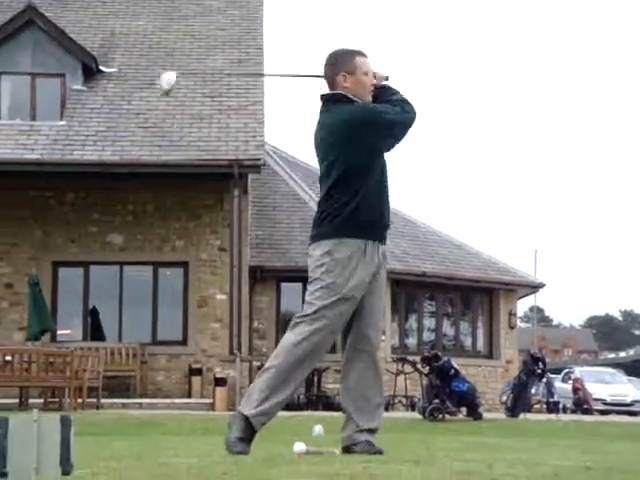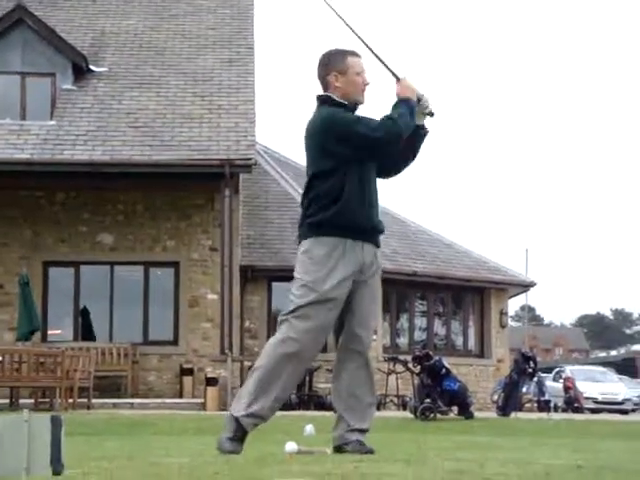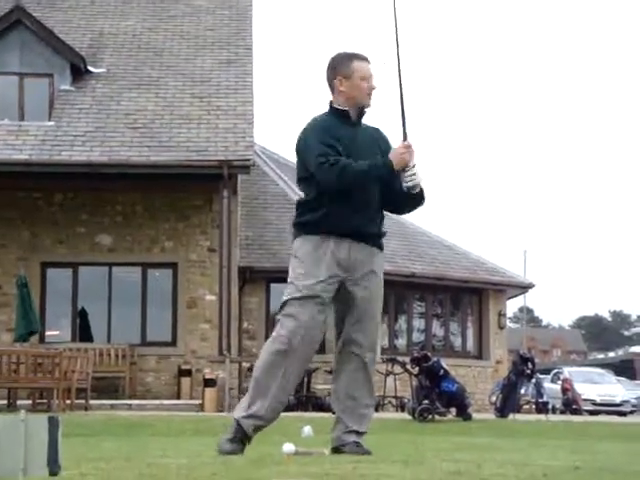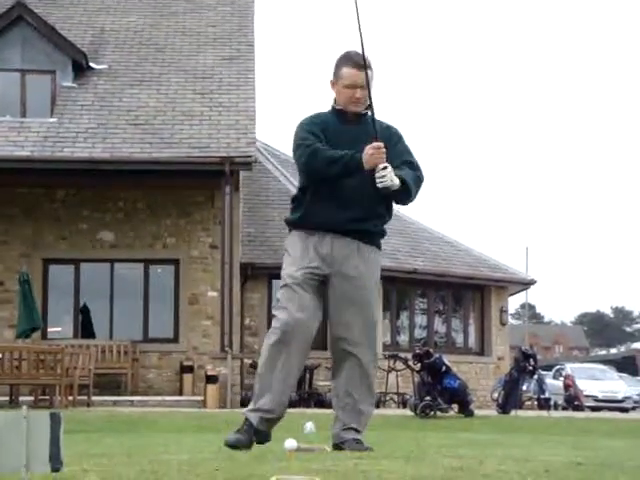
dt=0.3s
person 1, frame 1
left shoulder: (343, 119)
right shoulder: (351, 117)
left elbow: (389, 124)
right elbow: (402, 116)
left wrist: (380, 92)
right wrist: (386, 90)
left hip: (370, 246)
right hip: (342, 245)
left knee: (365, 343)
right knee: (309, 334)
left ankle: (359, 432)
right ankle: (248, 417)
person 1, frame 2
left shoulder: (352, 125)
right shoulder: (328, 121)
left elbow: (390, 162)
right elbow: (386, 135)
left wrist: (417, 121)
right wrist: (406, 102)
left hip: (364, 247)
right hip: (328, 244)
left knee: (357, 344)
right knee: (297, 334)
left ankle: (351, 431)
right ankle: (241, 418)
person 1, frame 3
left shoulder: (377, 138)
right shoulder: (317, 130)
left elbow: (402, 202)
right elbow: (330, 178)
left wrist: (411, 183)
right wrist: (384, 166)
left hip: (367, 251)
right hip: (319, 245)
left knee: (360, 346)
right knee: (292, 336)
left ankle: (349, 432)
right ankle: (246, 423)
person 1, frame 4
left shoulder: (387, 135)
right shoulder: (313, 126)
left elbow: (413, 179)
right elbow: (313, 162)
left wrist: (394, 178)
right wrist: (359, 162)
left hip: (361, 247)
right hip: (309, 240)
left knee: (357, 342)
right knee: (288, 328)
left ankle: (349, 429)
right ankle: (259, 419)
